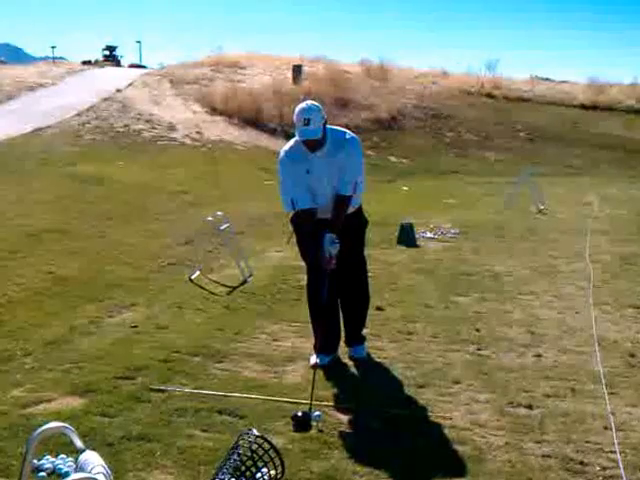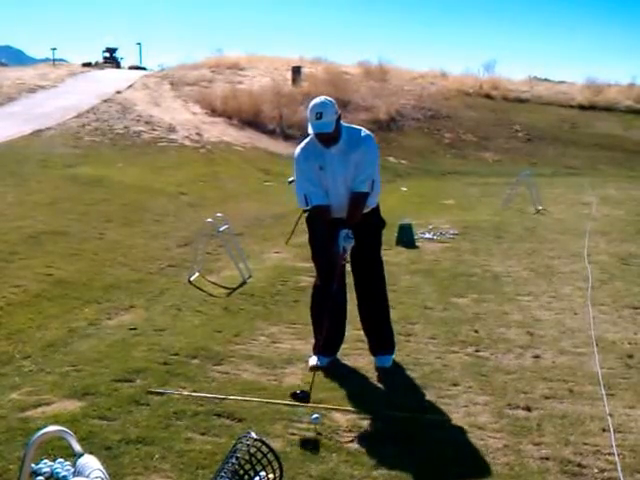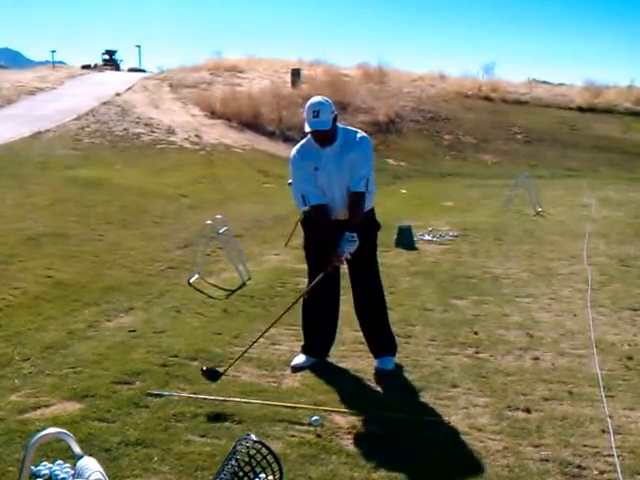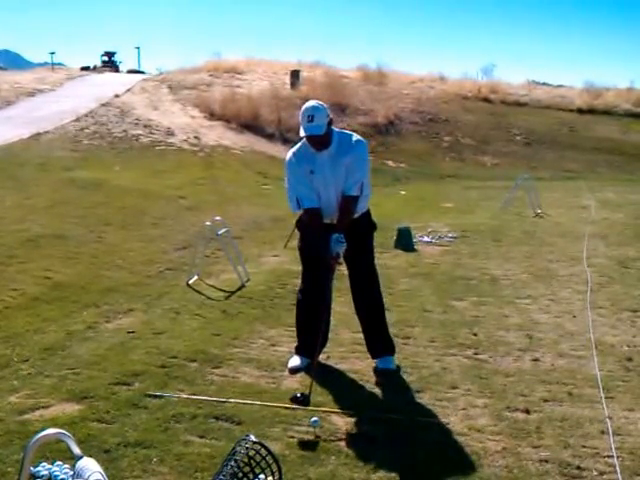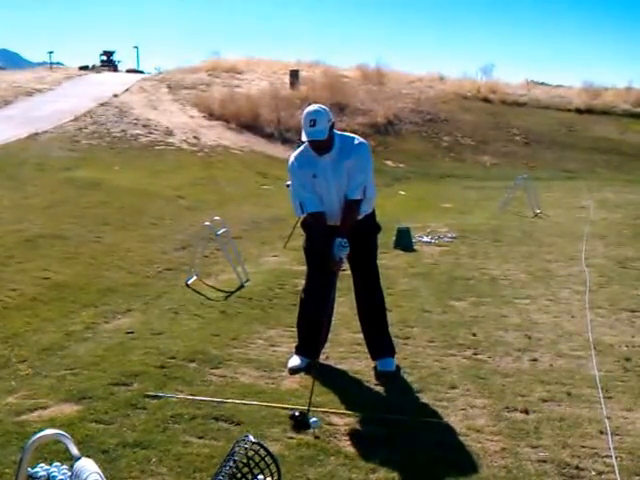
dt=1s
person 1, frame 1
left shoulder: (349, 143)
right shoulder: (288, 157)
left elbow: (345, 194)
right elbow: (302, 206)
left wrist: (333, 234)
right wrist: (319, 244)
left hip: (348, 219)
right hip: (310, 222)
left knee: (353, 280)
right knee: (319, 283)
left ankle: (355, 338)
right ankle: (325, 346)
person 1, frame 2
left shoulder: (364, 141)
right shoulder: (304, 154)
left elbow: (362, 191)
right elbow: (315, 203)
left wrist: (349, 231)
right wrist: (333, 239)
left hip: (364, 220)
right hip: (324, 223)
left knee: (371, 285)
right knee: (326, 285)
left ankle: (382, 348)
right ankle: (324, 348)
person 1, frame 3
left shoulder: (359, 143)
right shoulder: (300, 155)
left elbow: (358, 192)
right elbow: (314, 204)
left wrist: (351, 234)
right wrist: (333, 242)
left hip: (360, 222)
right hip: (319, 225)
left knee: (367, 287)
right knee: (320, 288)
left ankle: (384, 350)
right ankle: (314, 348)
person 1, frame 4
left shoulder: (355, 146)
right shoulder: (295, 159)
left elbow: (351, 197)
right elbow: (308, 208)
left wrist: (339, 235)
right wrist: (324, 244)
left hip: (355, 223)
right hip: (315, 226)
left knee: (366, 287)
right knee: (312, 289)
left ankle: (383, 352)
right ankle: (306, 350)
person 1, frame 5
left shoulder: (358, 149)
right shoulder: (298, 162)
left elbow: (354, 200)
right elbow: (312, 211)
left wrist: (342, 240)
right wrist: (327, 249)
left hip: (359, 225)
right hip: (320, 228)
left knee: (368, 288)
right knee: (315, 289)
left ankle: (383, 353)
right ankle: (306, 351)
